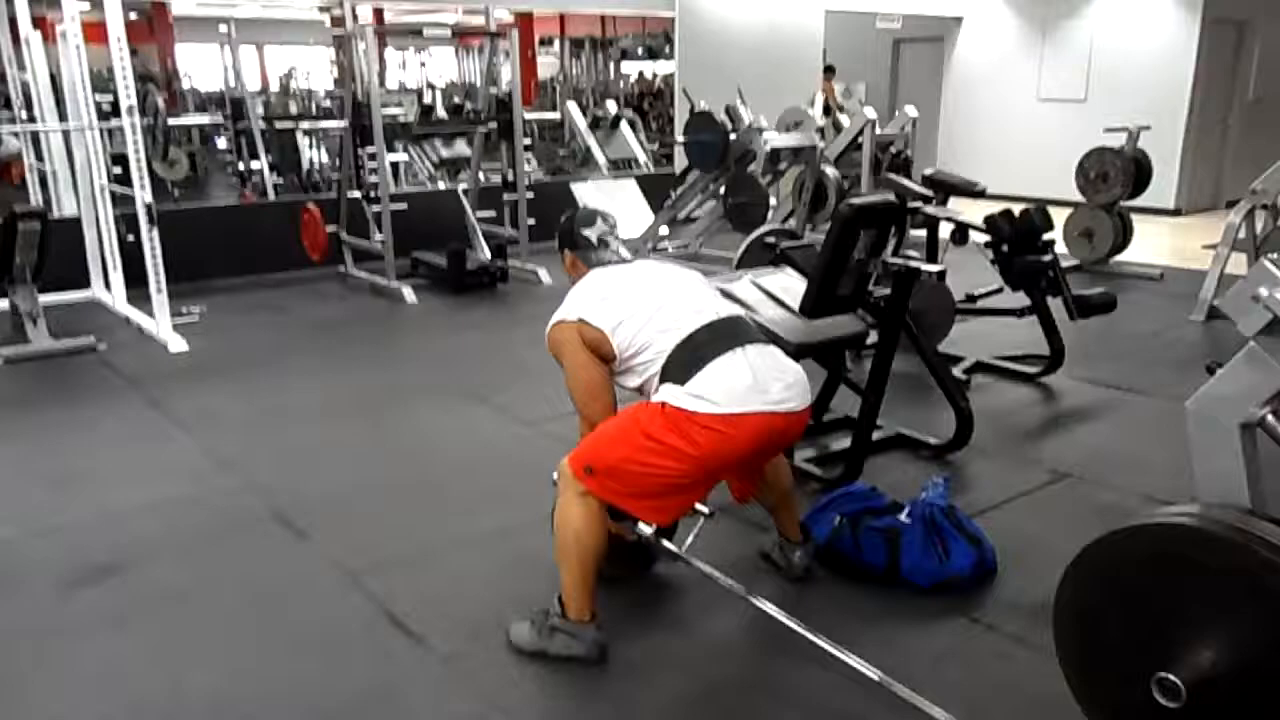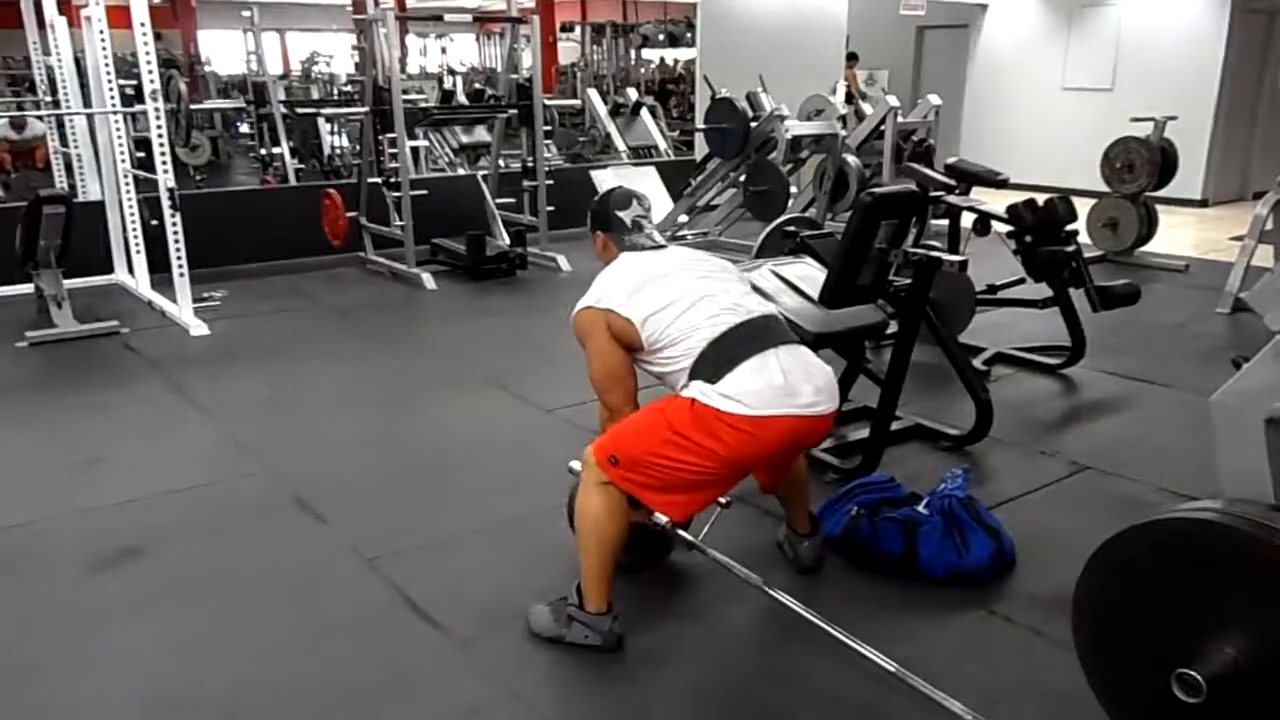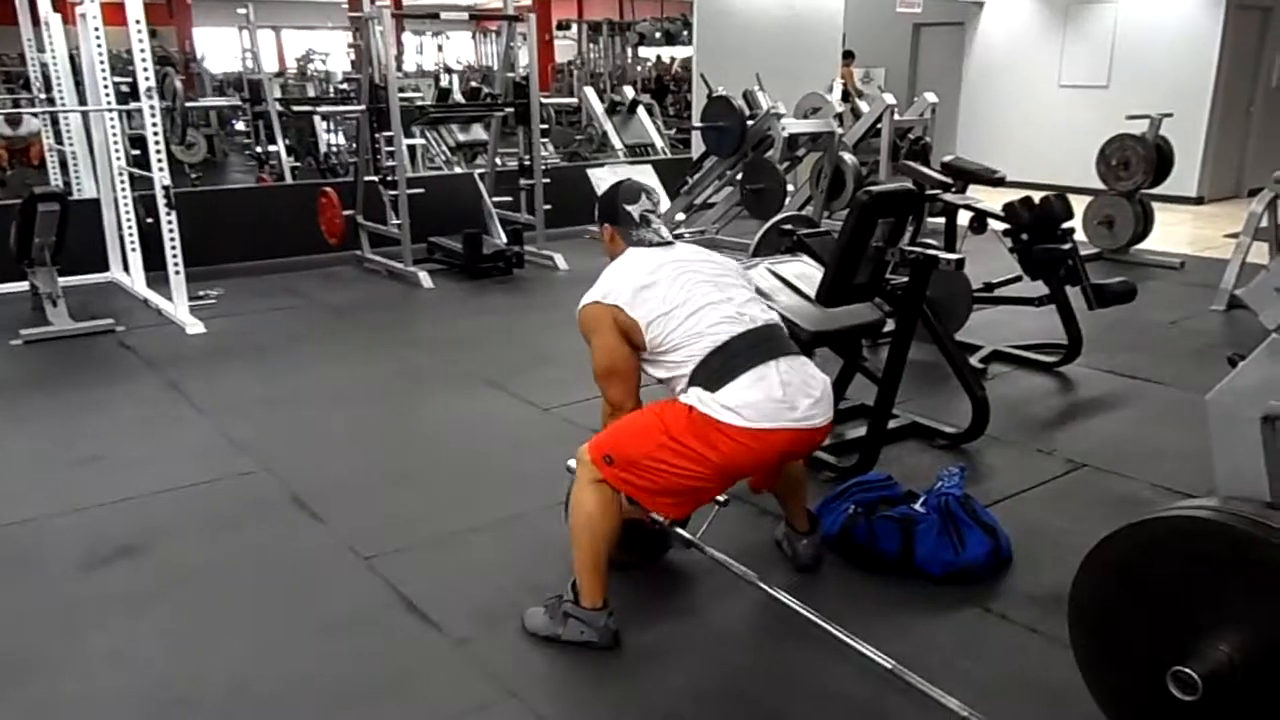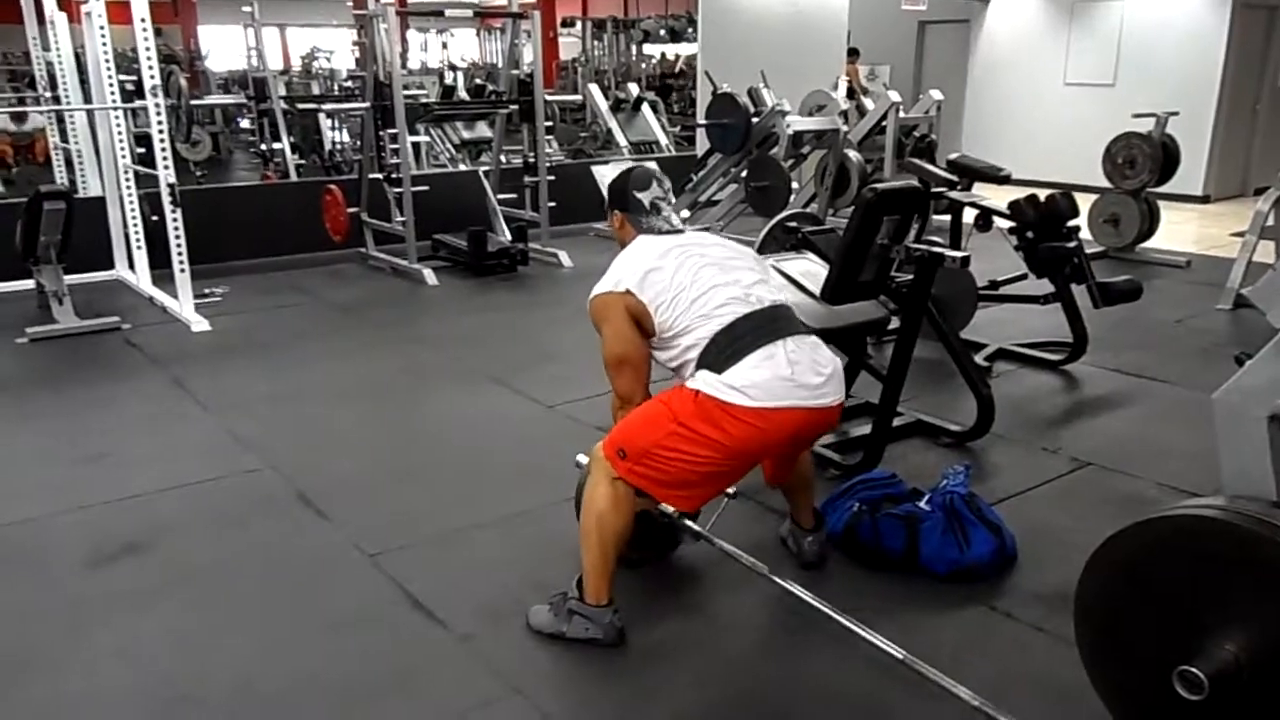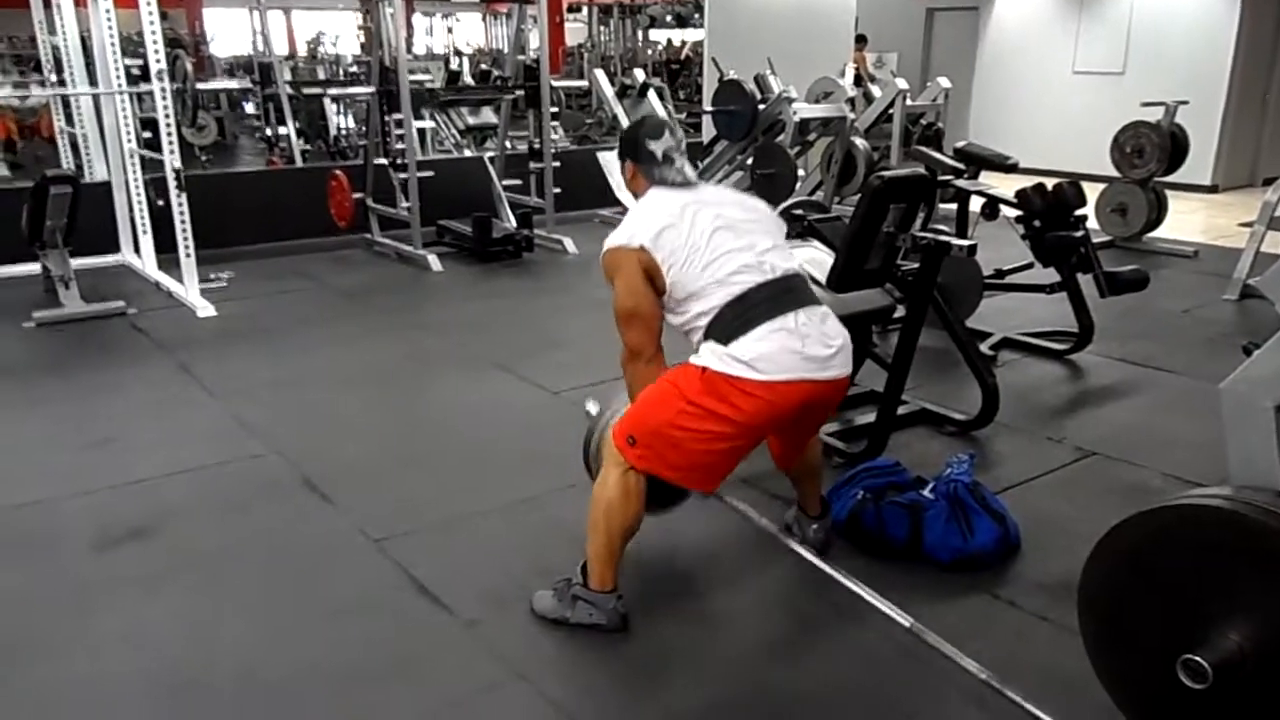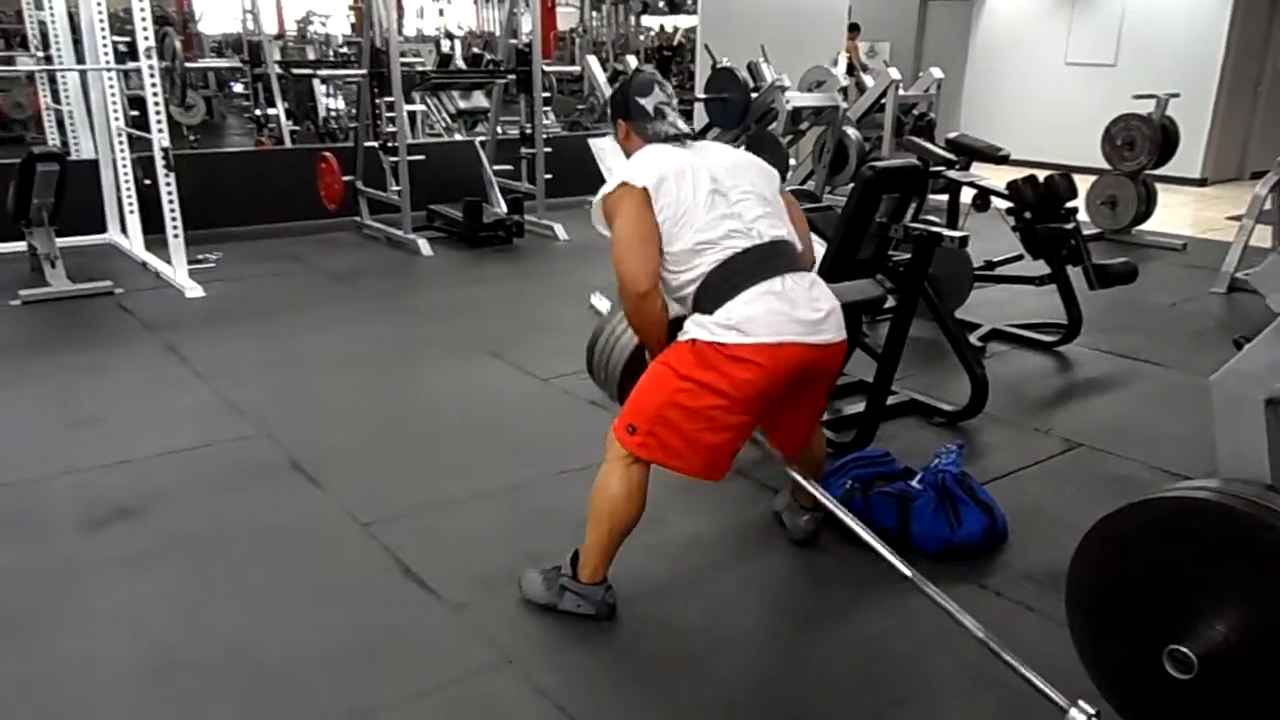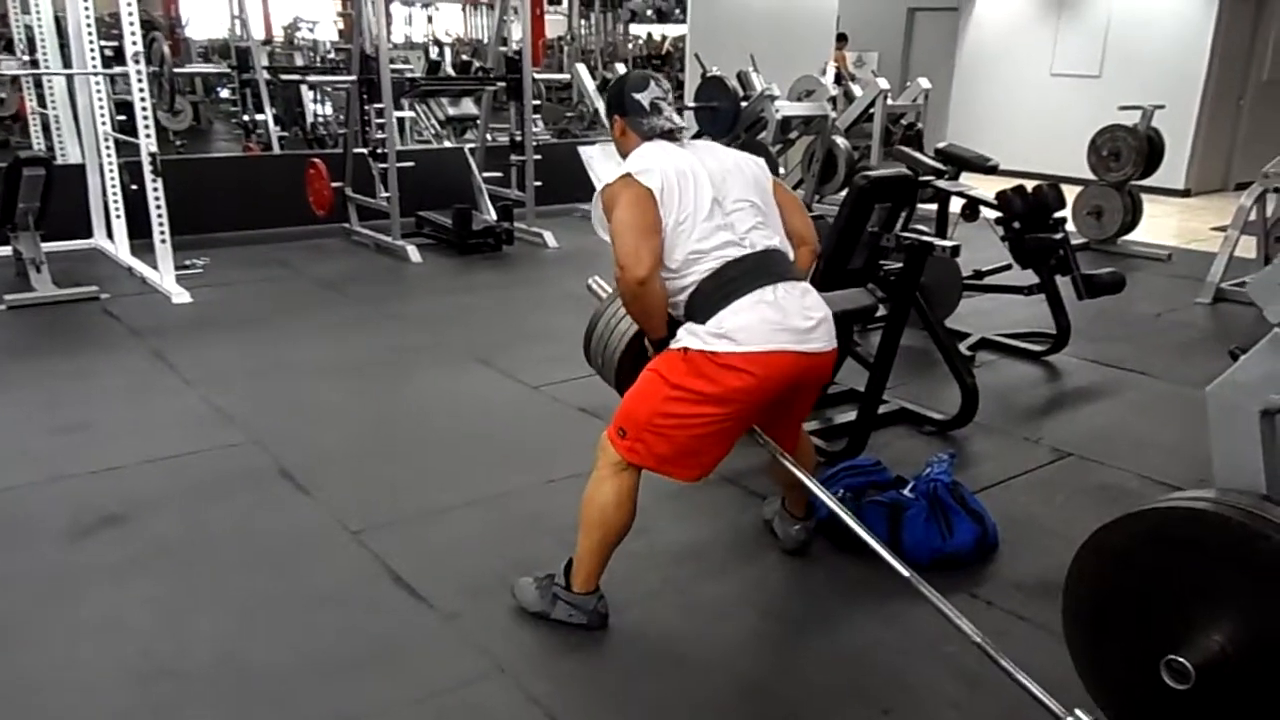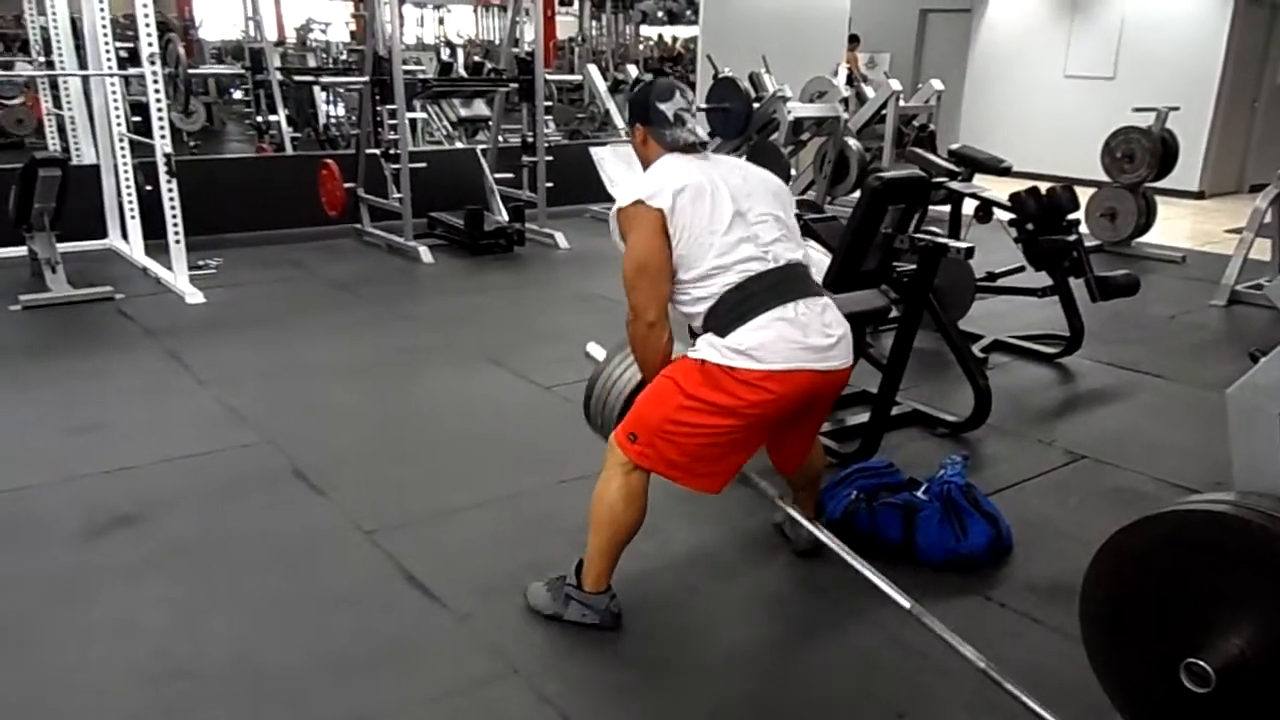
dt=0.3s
person 1, frame 1
left shoulder: (570, 320)
right shoulder: (672, 271)
left elbow: (600, 424)
left wrist: (612, 507)
left hip: (718, 409)
right hip: (790, 394)
left knee: (577, 478)
right knee: (757, 444)
left ankle: (575, 627)
right ankle: (793, 545)
person 1, frame 2
left shoulder: (597, 307)
right shoulder: (707, 260)
left elbow: (620, 410)
left wrist: (633, 497)
left hip: (746, 407)
right hip: (818, 396)
left knee: (599, 469)
left ankle: (592, 617)
right ankle: (802, 536)
person 1, frame 3
left shoulder: (603, 301)
right shoulder: (714, 260)
left elbow: (622, 406)
left wrist: (628, 493)
left hip: (742, 418)
right hip: (814, 406)
left knee: (594, 466)
left ankle: (587, 614)
right ankle: (801, 535)
person 1, frame 4
left shoulder: (614, 289)
right shoulder: (725, 246)
left elbow: (631, 398)
left wrist: (641, 483)
left hip: (749, 398)
right hip: (825, 388)
left knee: (609, 466)
left ankle: (592, 610)
right ankle: (806, 532)
person 1, frame 5
left shoulder: (630, 239)
right shoulder: (744, 201)
left elbow: (643, 356)
left wrist: (656, 425)
left hip: (756, 366)
right hip: (832, 355)
left knee: (623, 456)
right knee: (795, 429)
left ankle: (595, 596)
right ankle: (811, 522)
person 1, frame 6
left shoulder: (629, 184)
right shoulder: (743, 159)
left elbow: (640, 289)
left wrist: (662, 353)
left hip: (742, 335)
right hip: (824, 324)
left knee: (628, 448)
right knee: (798, 424)
left ankle: (585, 585)
right ankle: (804, 510)
person 1, frame 7
left shoulder: (630, 179)
right shoulder: (743, 160)
left elbow: (639, 275)
right elbow: (807, 244)
left wrist: (661, 338)
left hip: (736, 343)
right hip: (813, 331)
left knee: (619, 454)
right knee: (786, 432)
left ankle: (577, 594)
right ankle: (794, 519)
person 1, frame 8
left shoulder: (646, 198)
right shoulder: (759, 176)
left elbow: (649, 319)
left wrist: (659, 388)
left hip: (753, 356)
right hip: (831, 345)
left knee: (628, 455)
right knee: (795, 434)
left ankle: (589, 594)
right ankle: (805, 523)
